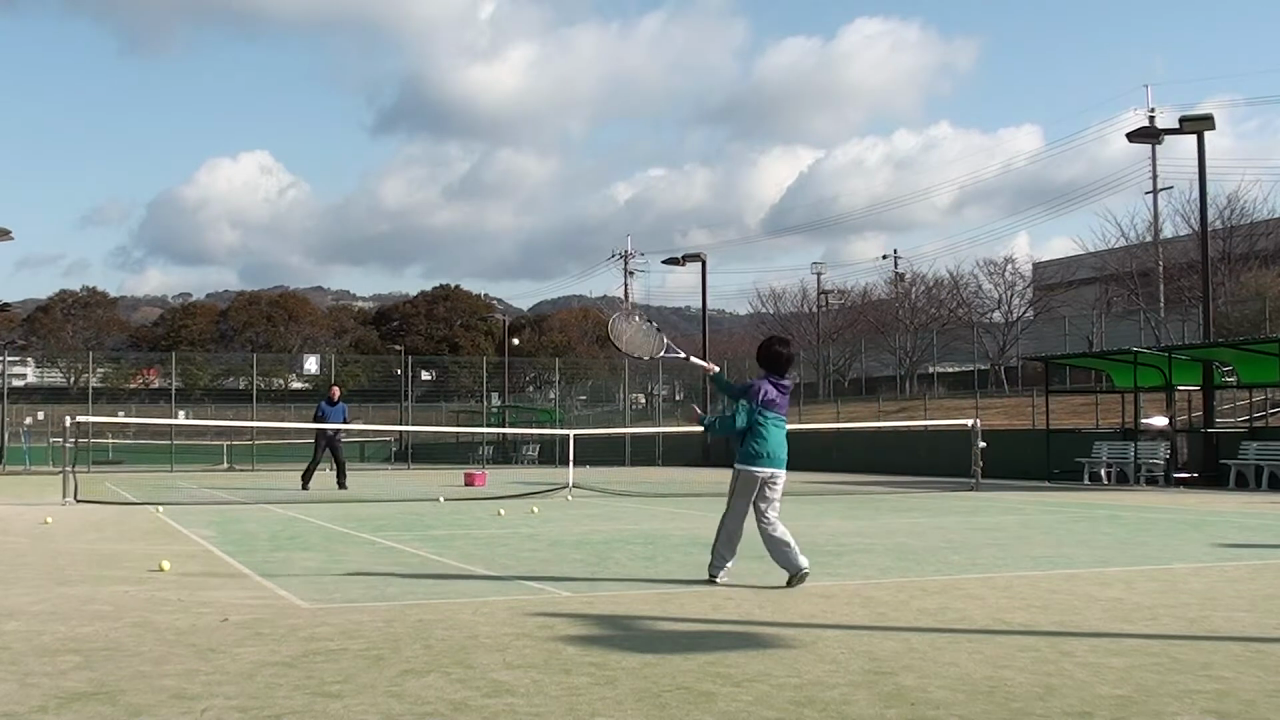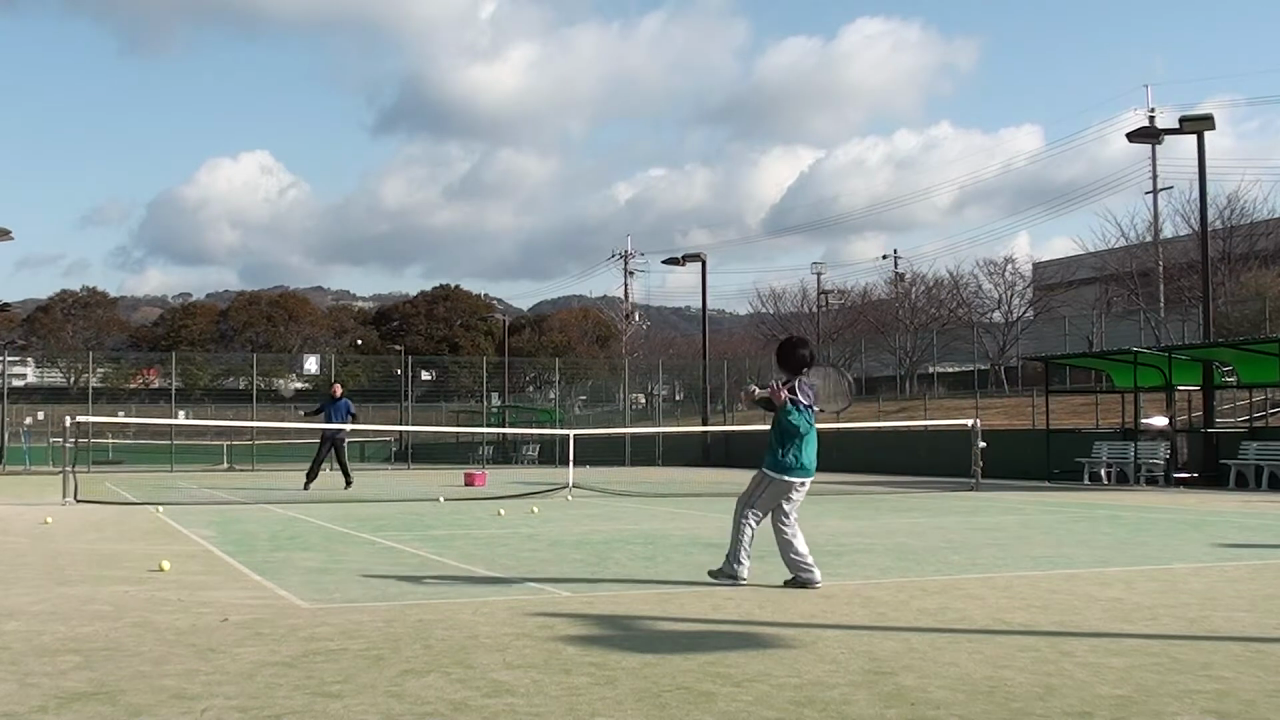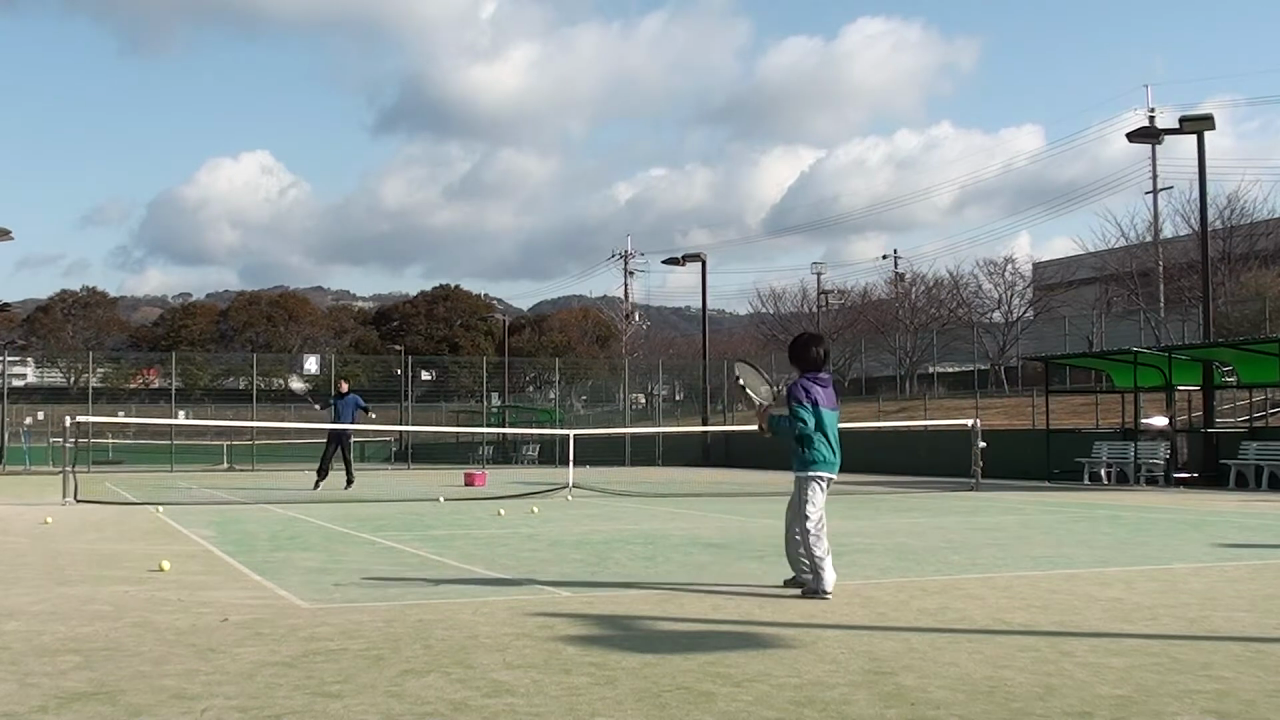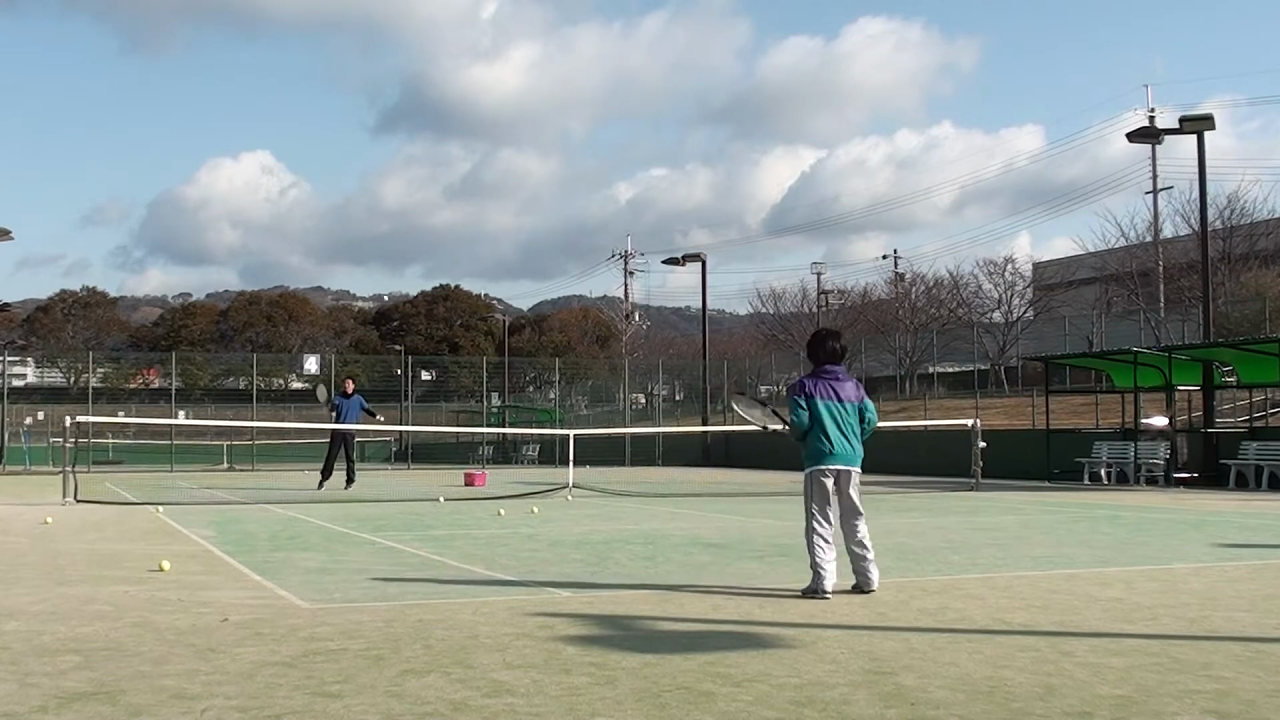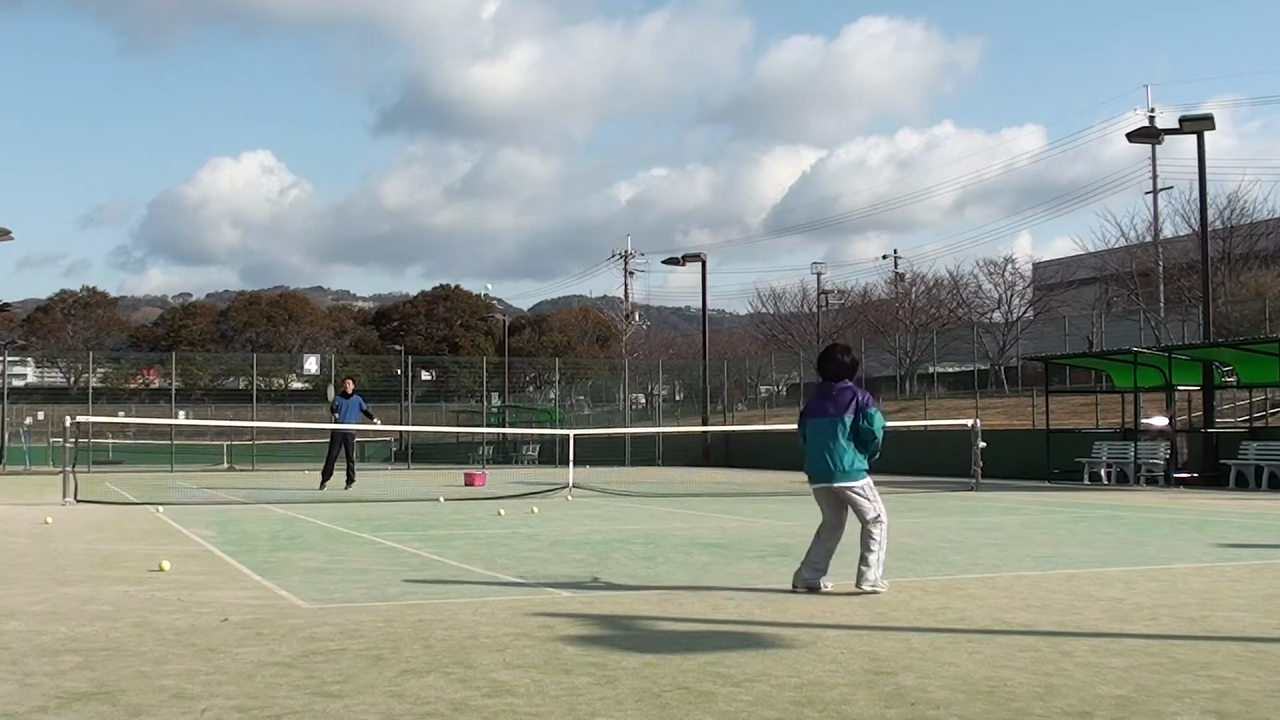
dt=0.3s
person 1, frame 1
left shoulder: (759, 387)
right shoulder: (780, 389)
left elbow: (734, 425)
left wrist: (705, 421)
right wrist: (717, 376)
left hip: (752, 462)
right hip: (777, 465)
left knee: (733, 517)
right knee: (768, 519)
left ankle: (717, 570)
right ankle: (795, 563)
person 1, frame 2
left shoulder: (796, 387)
right shoulder: (801, 386)
left elbow: (799, 427)
left wrist: (781, 405)
left hip: (782, 468)
right hip: (801, 470)
left knee: (747, 510)
right knee: (784, 520)
left ankle: (735, 569)
right ankle: (807, 574)
person 1, frame 3
left shoulder: (800, 387)
right shoulder: (828, 388)
left elbow: (803, 424)
left wrist: (770, 422)
right wrist: (778, 424)
left hip: (811, 464)
right hip: (830, 463)
left knee: (806, 523)
right knee: (798, 519)
left ankle: (821, 582)
right ankle: (804, 574)
person 1, frame 4
left shoulder: (803, 385)
right shoulder: (853, 384)
left elbow: (800, 422)
right elbow: (870, 420)
left wrist: (795, 433)
left hip: (820, 460)
right hip: (850, 459)
left knee: (819, 523)
right knee: (854, 520)
left ankle: (822, 583)
right ankle: (866, 578)
person 1, frame 5
left shoulder: (812, 401)
right shoulder: (859, 396)
left elbow: (803, 439)
right elbow: (874, 429)
right wrist: (870, 450)
left hip: (819, 475)
right hip: (850, 472)
left knee: (832, 524)
right knee: (876, 520)
left ankle: (808, 578)
right ankle: (868, 578)
